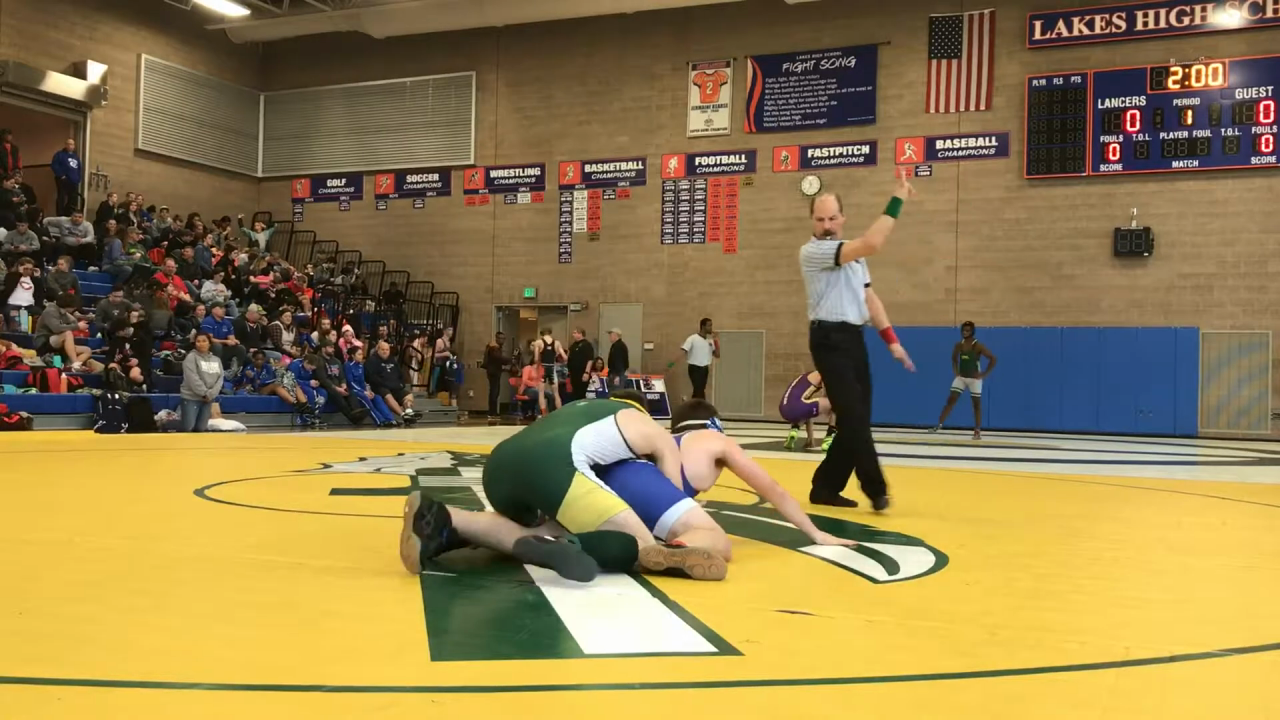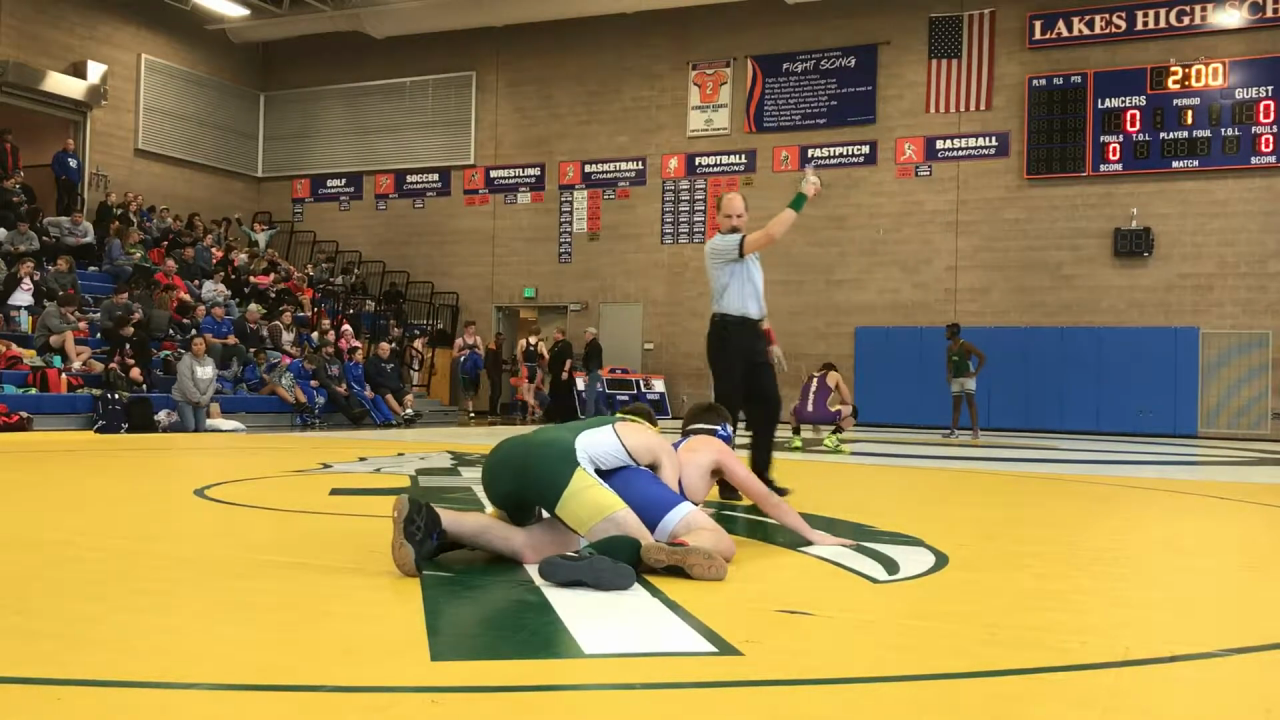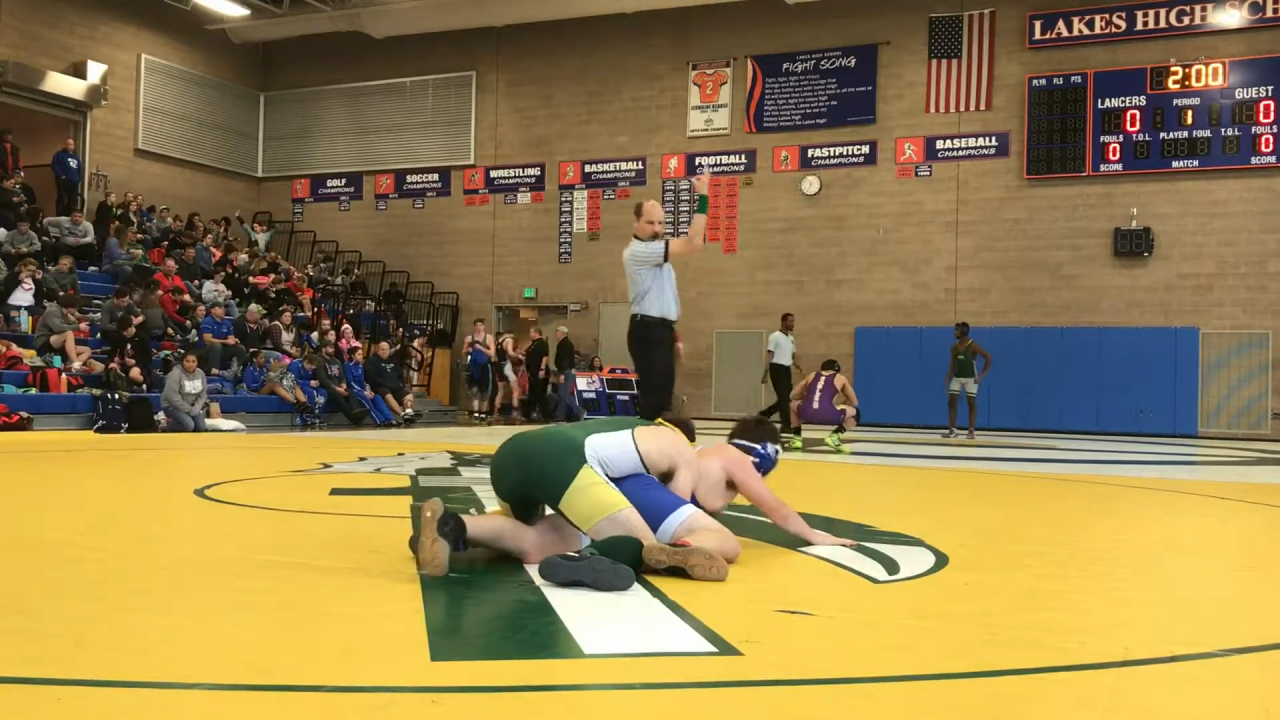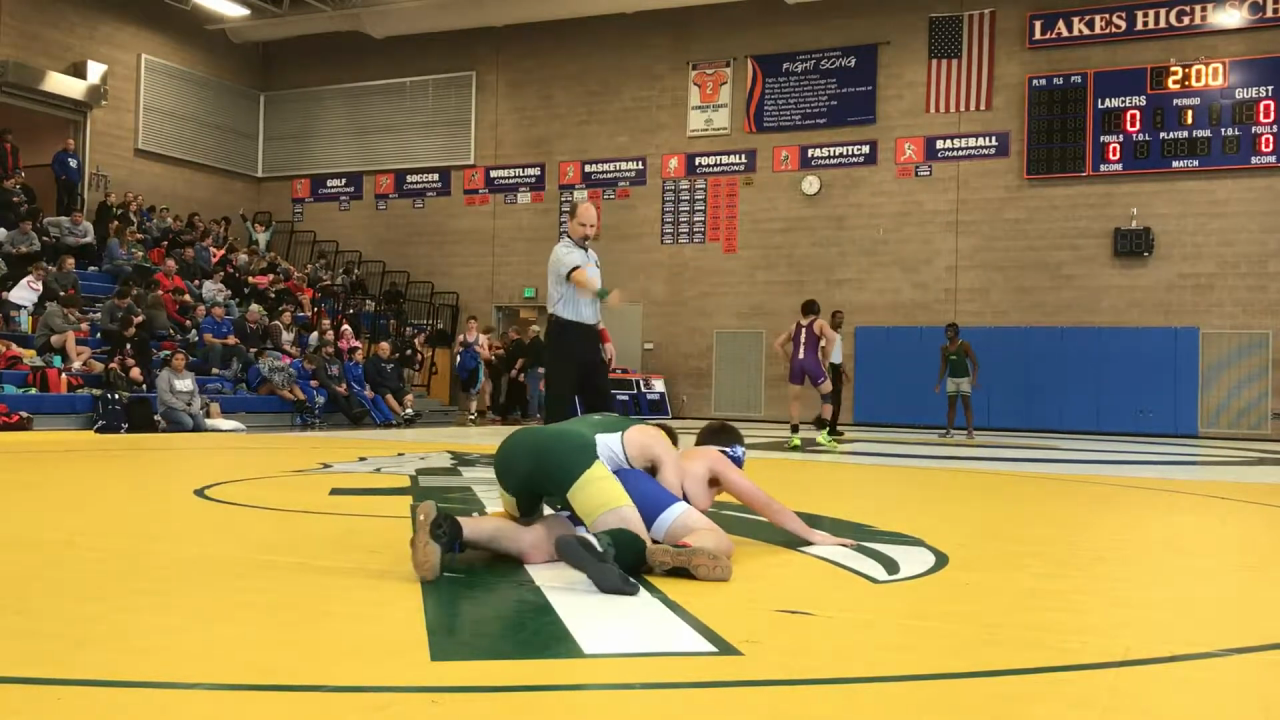
dt=0.7s
person 1, frame 1
left shoulder: (581, 406)
right shoulder: (654, 431)
left hip: (499, 462)
right hip: (553, 466)
right knee: (644, 552)
left ankle: (441, 522)
person 1, frame 2
left shoulder: (595, 426)
right shoulder: (657, 443)
left hip: (501, 457)
right hip: (555, 465)
right knee: (641, 550)
left ankle: (432, 523)
person 1, frame 3
left shoulder: (619, 426)
right shoulder: (683, 450)
left hip: (510, 452)
right hip: (561, 461)
left knee: (532, 543)
right knee: (646, 551)
left ankle: (454, 528)
right ankle: (591, 559)
person 1, frame 4
left shoulder: (602, 420)
right shoulder: (657, 442)
left hip: (513, 448)
right hip: (571, 456)
left knee: (528, 542)
right knee: (640, 553)
left ankle: (450, 528)
right ankle: (594, 548)
person 2, frame 1
left shoulder: (855, 253)
right shoulder: (812, 252)
left elbow: (868, 297)
right elbow: (872, 243)
left wrist: (891, 339)
right wrist: (897, 199)
left hip: (854, 340)
right hip: (830, 340)
left knee: (854, 419)
right knee: (855, 417)
left ankle: (825, 487)
right ankle: (875, 488)
person 2, frame 2
left shoulder: (748, 251)
right shoulder: (717, 247)
right elbow: (771, 234)
left wrist: (770, 340)
right wrist: (802, 195)
left hip: (751, 334)
right hip: (727, 334)
left knee: (767, 406)
right knee: (728, 409)
left ankle: (759, 475)
right ankle: (727, 480)
person 2, frame 3
left shoulder: (657, 255)
right shoulder: (637, 253)
right elbow: (693, 243)
left wrist: (674, 337)
right wrist: (701, 197)
left hip: (661, 333)
right hip: (647, 333)
left knee: (660, 401)
right knee: (654, 401)
person 2, frame 4
left shoulder: (591, 255)
right shoulder: (564, 252)
right elbow: (581, 277)
left wrist: (605, 339)
right wrist: (605, 293)
left hip: (589, 336)
right hip: (563, 335)
left knee: (601, 400)
right knee: (559, 404)
person 3, frame 1
right shoulder: (717, 440)
right elbow: (772, 490)
right wrist: (816, 533)
left hip: (608, 475)
right hip: (641, 483)
right knee: (716, 543)
person 3, frame 2
left shoulder: (674, 451)
right shoulder: (716, 448)
right elbow: (768, 500)
right wrist: (812, 535)
right hip: (637, 488)
right knee: (722, 546)
person 3, frame 3
left shoulder: (708, 454)
right shoulder: (736, 459)
right elbow: (777, 510)
right wrist: (814, 536)
right hip: (640, 491)
right knee: (727, 545)
person 3, frame 4
left shoulder: (681, 460)
right shoulder: (712, 460)
right elbow: (766, 505)
right wrist: (813, 535)
right knee: (719, 543)
right ankle: (675, 552)
